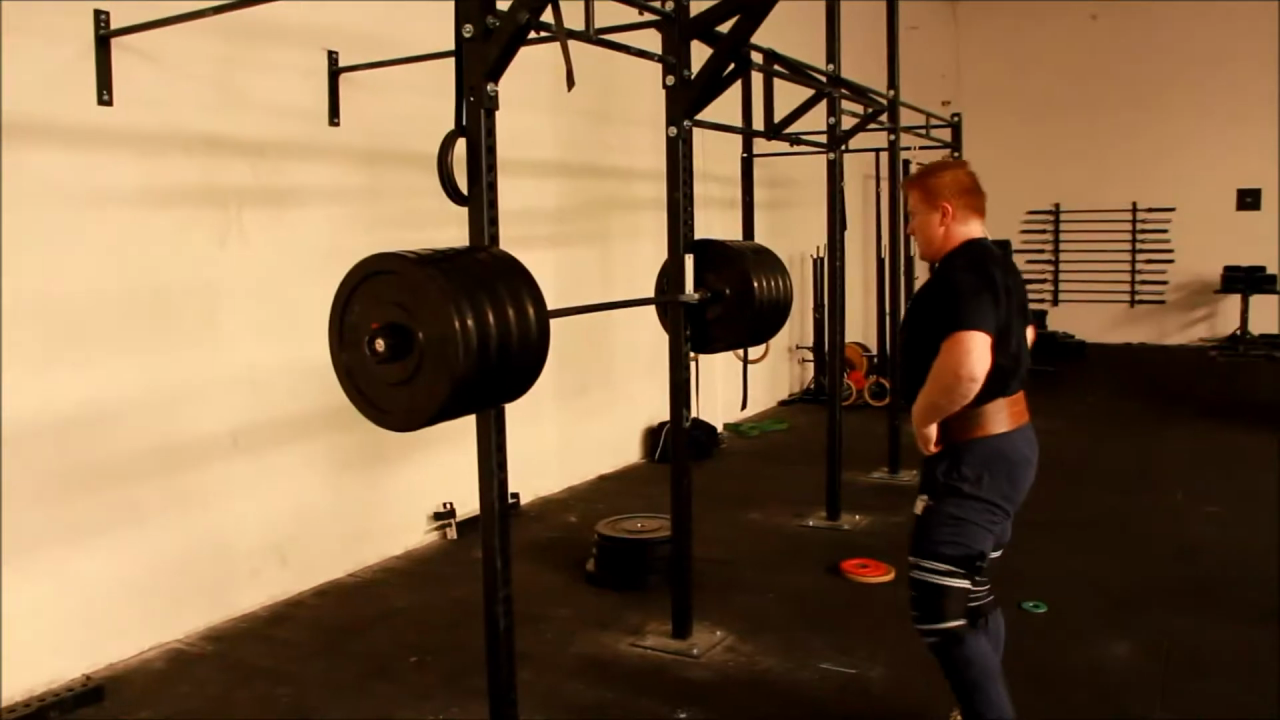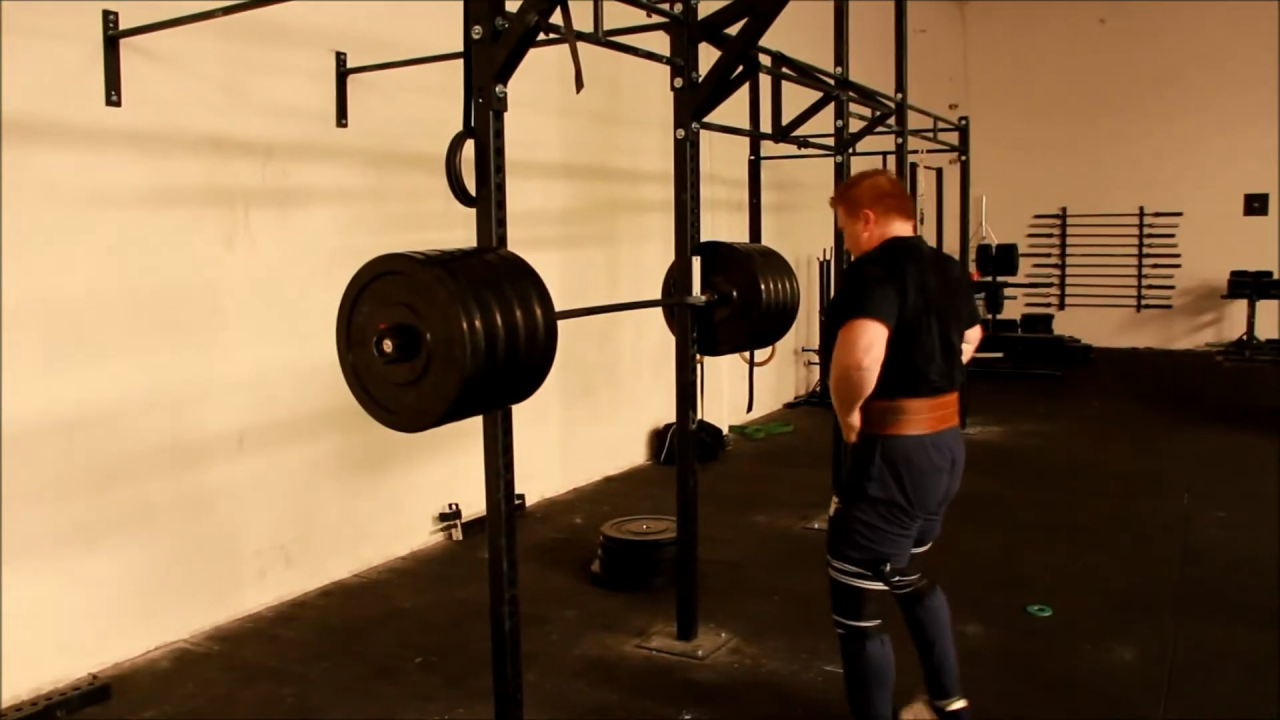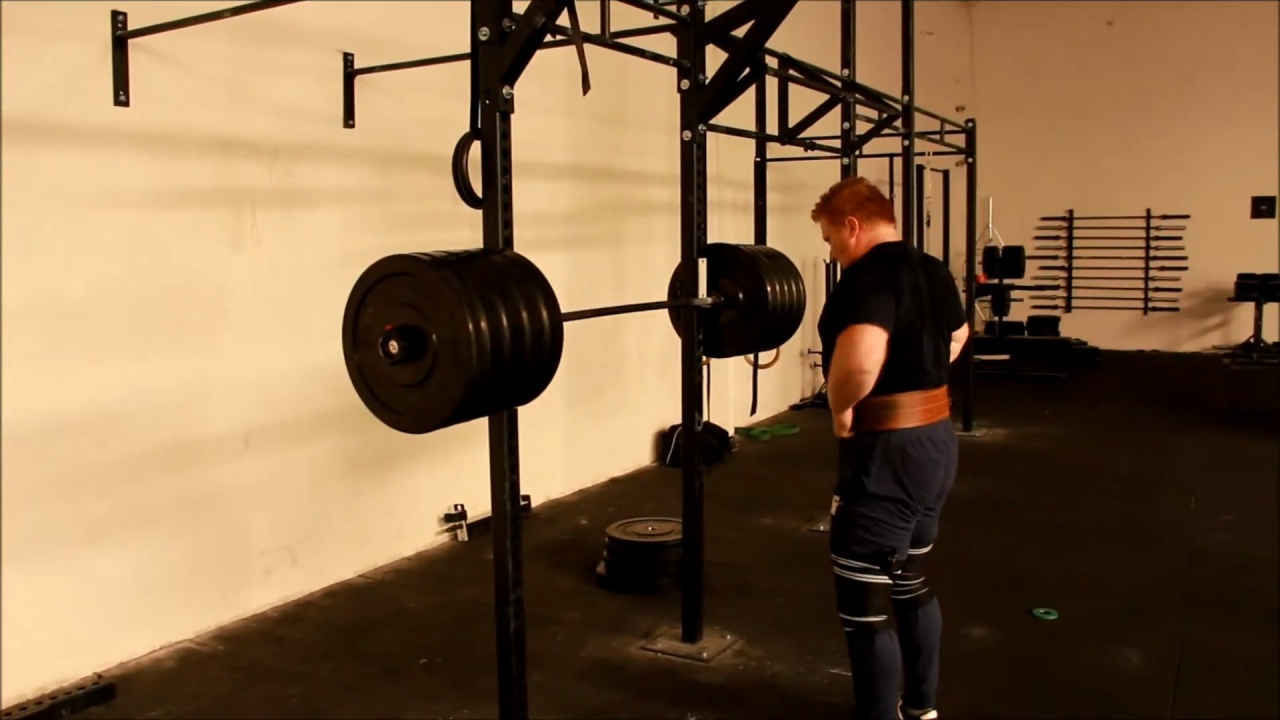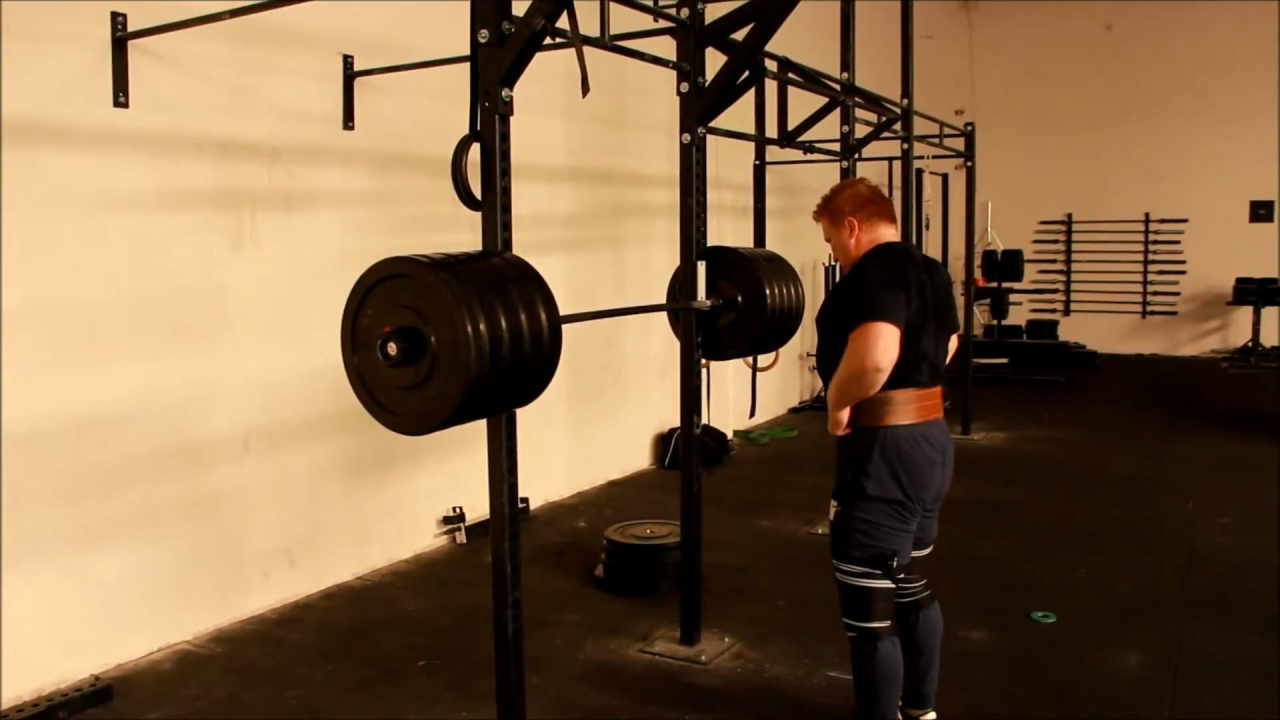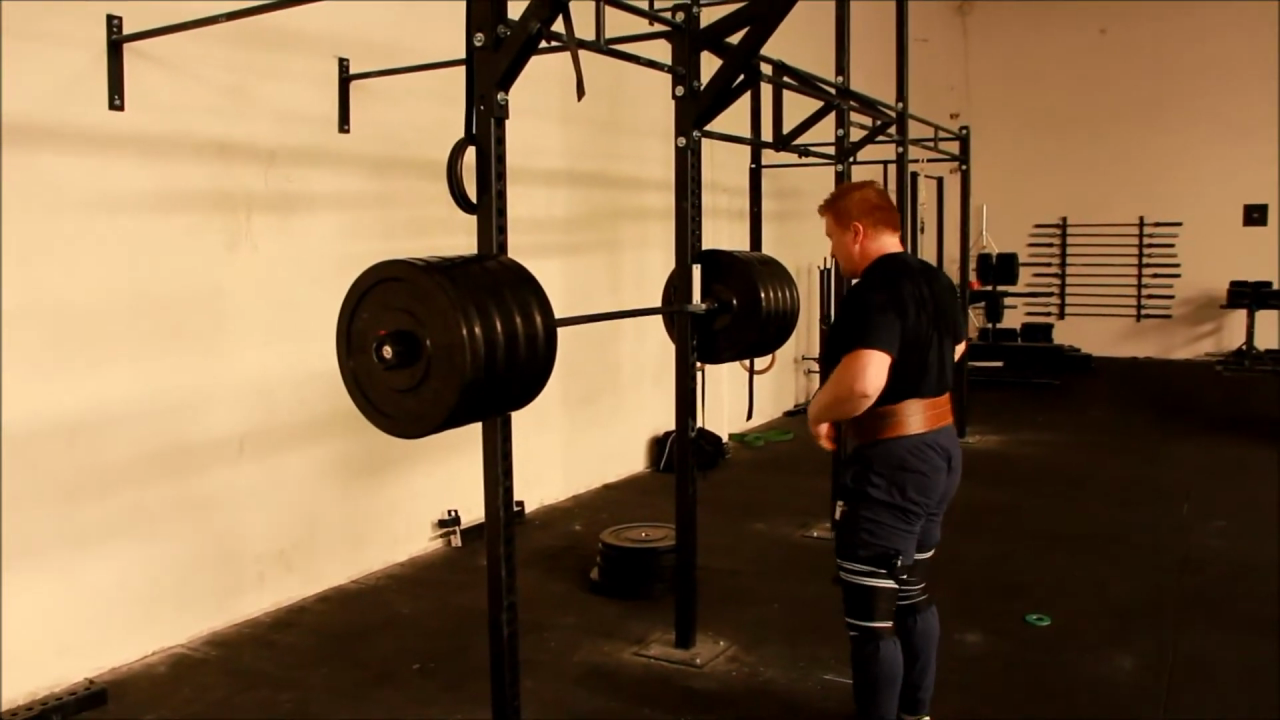
dt=0.7s
person 1, frame 1
left shoulder: (960, 276)
right shoulder: (996, 265)
left elbow: (965, 365)
right elbow: (1022, 335)
left wrist: (922, 417)
left hip: (974, 457)
right hip: (1004, 444)
left knee: (939, 611)
right knee: (970, 594)
person 1, frame 2
left shoulder: (873, 271)
right shoulder: (947, 268)
left elbow: (859, 356)
right elbow: (969, 339)
left wrist: (846, 409)
left hip: (892, 456)
right hip: (944, 445)
left knee: (857, 607)
right knee: (908, 575)
person 1, frame 3
left shoulder: (869, 276)
right shoulder: (931, 269)
left elbow: (860, 360)
right elbow: (957, 335)
left wrist: (841, 408)
left hip: (887, 455)
right hip: (935, 443)
left knee: (863, 604)
right knee: (910, 581)
person 1, frame 4
left shoulder: (873, 274)
right shoulder: (930, 270)
left elbow: (873, 356)
left wrist: (838, 402)
left hip: (885, 453)
right hip: (930, 442)
left knee: (869, 610)
right knee: (912, 586)
person 1, frame 5
left shoulder: (876, 291)
right shoulder: (933, 280)
left elbow: (863, 382)
right elbow: (955, 344)
left wrist: (818, 413)
left hip: (891, 462)
right hip: (939, 449)
left knee: (870, 611)
right knee: (911, 590)
